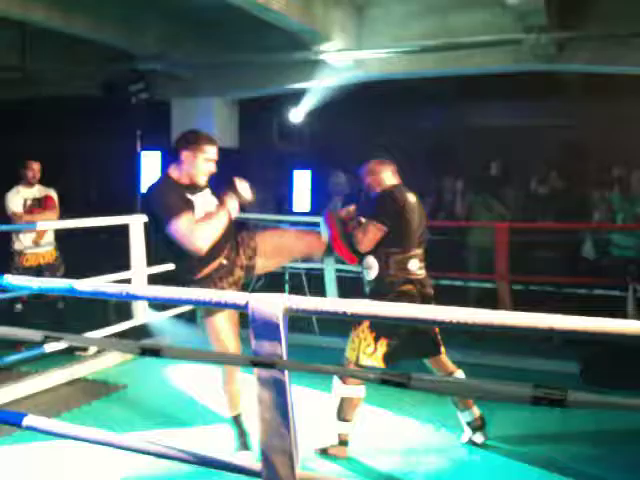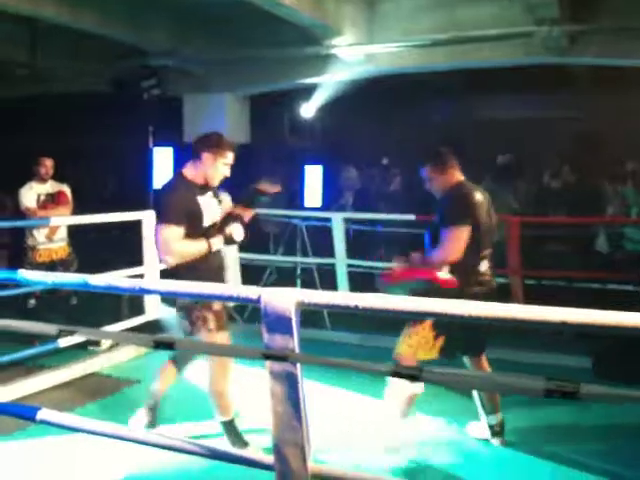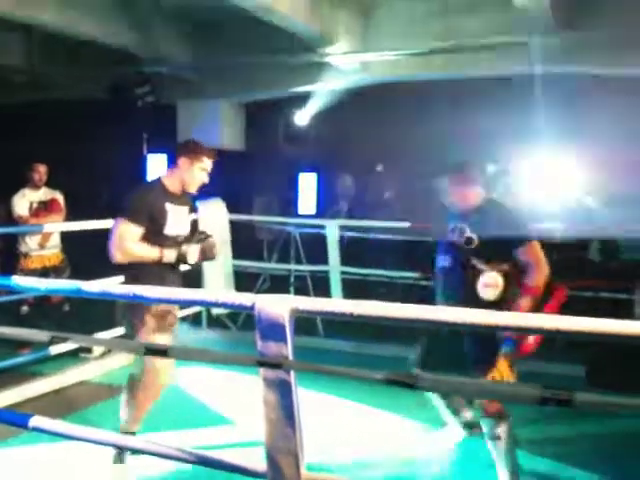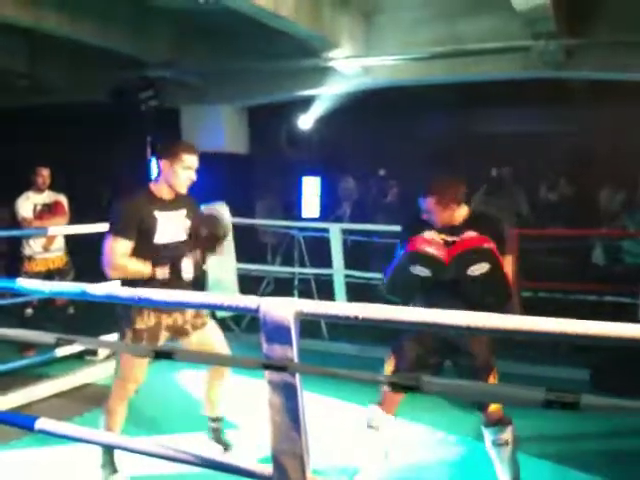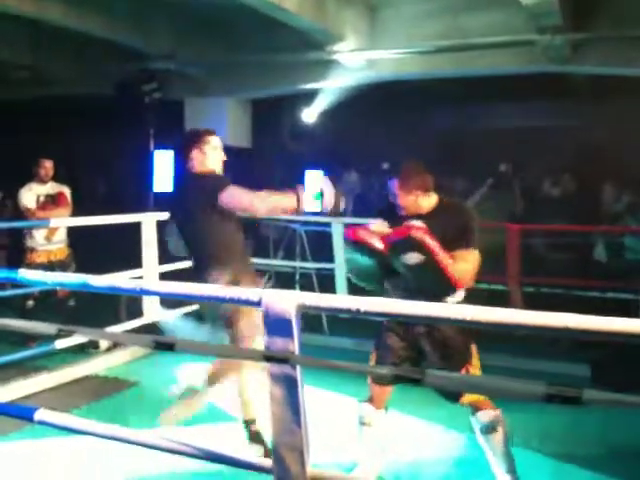
dt=0.4s
person 1, frame 1
left shoulder: (198, 184)
right shoulder: (162, 195)
right elbow: (198, 240)
left wrist: (235, 199)
right wrist: (230, 201)
left hip: (235, 253)
right hip: (208, 277)
left knee: (288, 239)
right knee: (230, 353)
right ankle: (238, 427)
person 1, frame 2
left shoulder: (207, 187)
right shoulder: (175, 194)
left elbow: (229, 213)
right elbow: (169, 253)
left wrist: (250, 207)
right wrist: (219, 239)
left hip: (208, 285)
left knee: (186, 351)
right knee: (221, 358)
left ankle: (150, 407)
right ankle: (230, 430)
person 1, frame 3
left shoulder: (186, 202)
right shoulder: (145, 197)
right elbow: (119, 249)
left wrist: (196, 248)
right wrist: (173, 254)
left knee: (151, 370)
right knee: (158, 372)
left ankle: (129, 429)
right ankle: (123, 445)
person 1, frame 4
left shoulder: (188, 205)
right shoulder: (133, 207)
left elbow: (205, 243)
right elbow: (113, 262)
left wrist: (211, 238)
right wrist: (166, 271)
left hip: (184, 303)
right hip: (147, 310)
left knee: (222, 358)
right knee: (127, 385)
left ankle: (214, 426)
person 1, frame 5
left shoulder: (185, 192)
right shoulder: (207, 181)
right elbow: (254, 202)
right wrist: (307, 199)
left hip: (214, 279)
right hip: (231, 276)
left knee: (242, 353)
left ankle: (253, 435)
right ankle: (196, 393)
person 2, frame 1
left shoulder: (386, 199)
right shoulder: (414, 200)
left elbow: (363, 243)
left wrist: (349, 219)
left hip: (391, 293)
right hip: (419, 288)
left knee: (353, 365)
right knee: (438, 358)
left ankle: (341, 441)
right ankle: (476, 425)
person 2, frame 2
left shoulder: (455, 199)
right shoulder: (478, 195)
left elbow: (452, 250)
left wrist: (412, 264)
right wrist: (423, 258)
left hip: (454, 291)
right hip: (477, 288)
left knee: (406, 356)
right knee: (475, 359)
right ankle: (493, 427)
person 2, frame 3
left shoulder: (502, 217)
right shoulder: (455, 217)
left elbow: (539, 267)
left wrist: (521, 309)
right wrist: (440, 301)
left knee: (488, 398)
right ankle: (466, 420)
person 2, frame 4
left shoulder: (488, 227)
right shoulder: (416, 227)
left elbow: (505, 281)
right elbow: (395, 280)
left wrist: (486, 256)
right wrist: (416, 255)
left hip: (468, 329)
right hip: (422, 326)
left knee: (491, 407)
right knee: (388, 397)
person 2, frame 5
left shoulder: (459, 218)
right shoulder: (395, 217)
left elbow: (463, 278)
right elbow: (381, 259)
left wrist: (430, 246)
right wrist: (372, 241)
left hip: (441, 318)
right hip: (400, 315)
left knee: (475, 396)
right knee: (377, 390)
person 3, frame 1
left shoulder: (49, 192)
right shoulder: (13, 195)
left elbow: (54, 215)
right elbow: (18, 220)
left wrist: (28, 217)
right wrist: (42, 217)
left hip: (48, 251)
right hip: (23, 252)
person 3, frame 2
left shoulder: (62, 188)
right shoulder: (26, 190)
left elbow: (67, 210)
right elbow: (31, 216)
left wrist: (42, 212)
right wrist: (55, 212)
left hip: (61, 246)
right hip: (37, 248)
person 3, frame 3
left shoulder: (55, 195)
right shoulder: (19, 197)
left elbow: (60, 217)
right elbow: (23, 223)
left wrist: (35, 220)
right wrist: (48, 219)
left hip: (54, 253)
right hip: (29, 255)
left knee: (59, 294)
person 3, frame 4
left shoulder: (59, 198)
right shoulder: (23, 200)
left elbow: (63, 219)
right elbow: (27, 225)
left wrist: (38, 222)
right wrist: (52, 222)
left hip: (57, 255)
right hip: (33, 257)
left knee: (63, 296)
right ankle: (28, 341)
person 3, frame 5
left shoulder: (62, 189)
right shoulder: (26, 191)
left elbow: (67, 211)
right elbow: (30, 216)
left wrist: (41, 213)
right wrist: (55, 213)
left hip: (60, 247)
right hip: (36, 250)
left knee: (65, 288)
